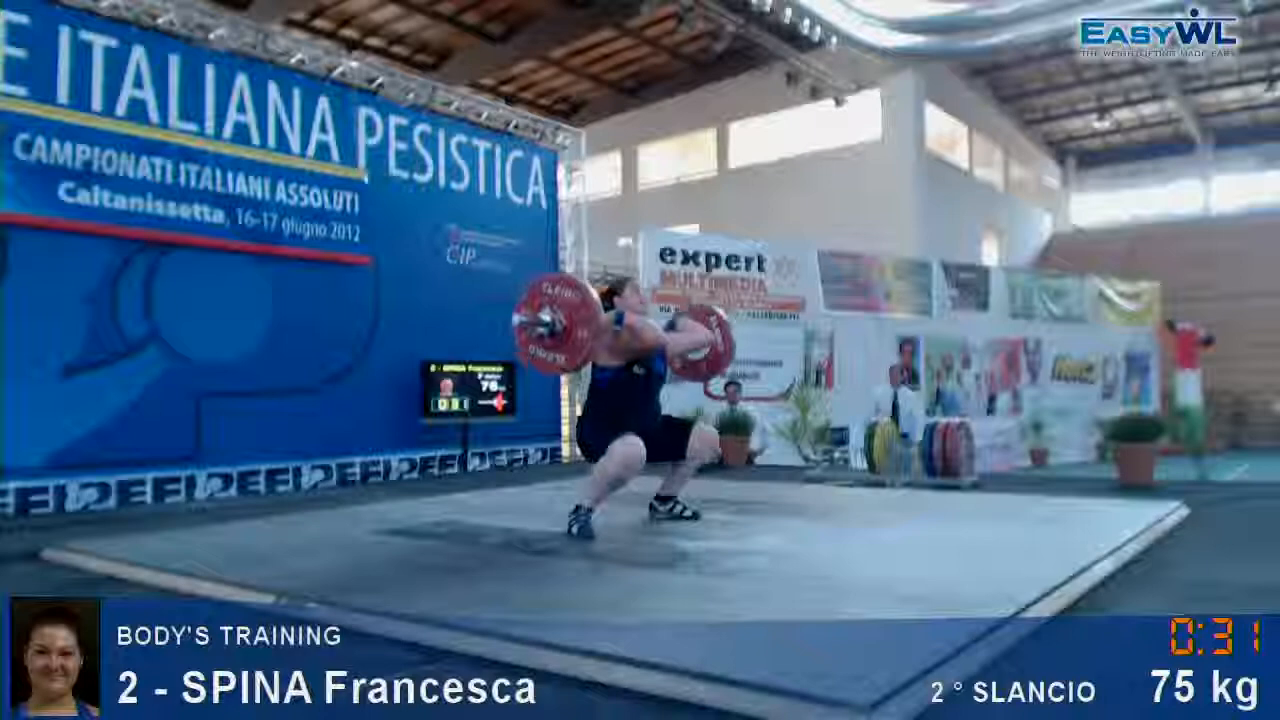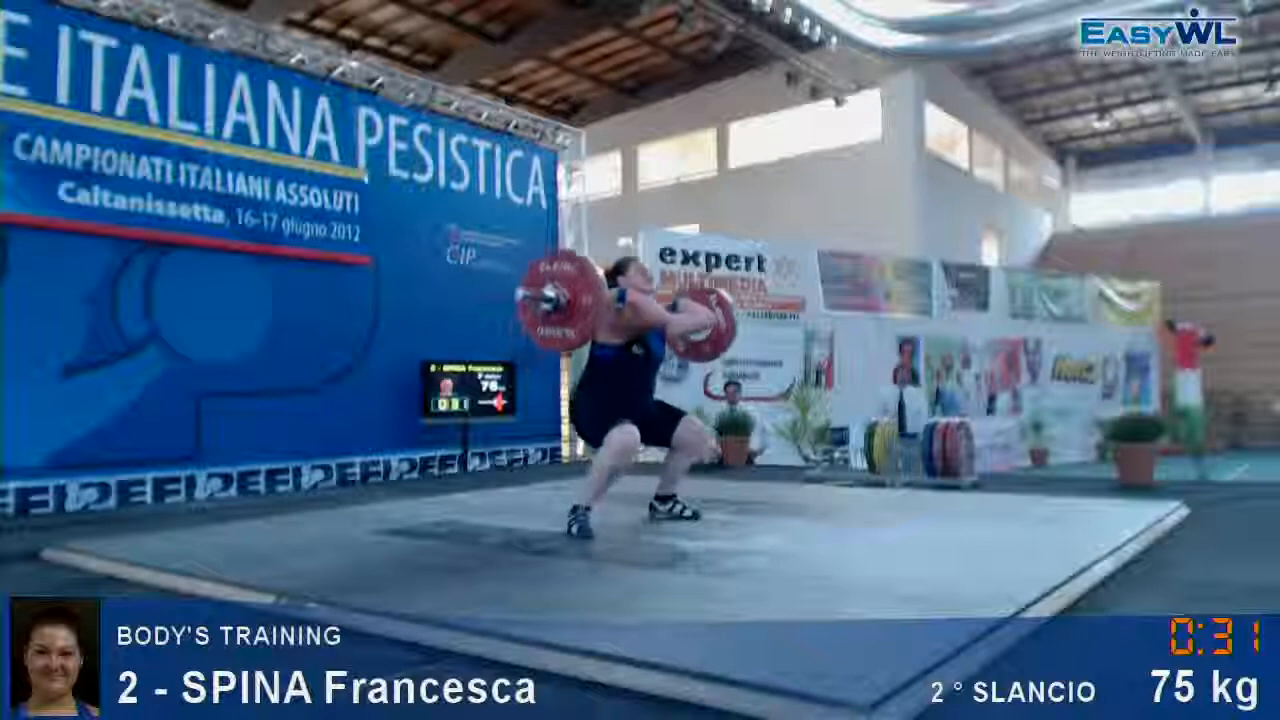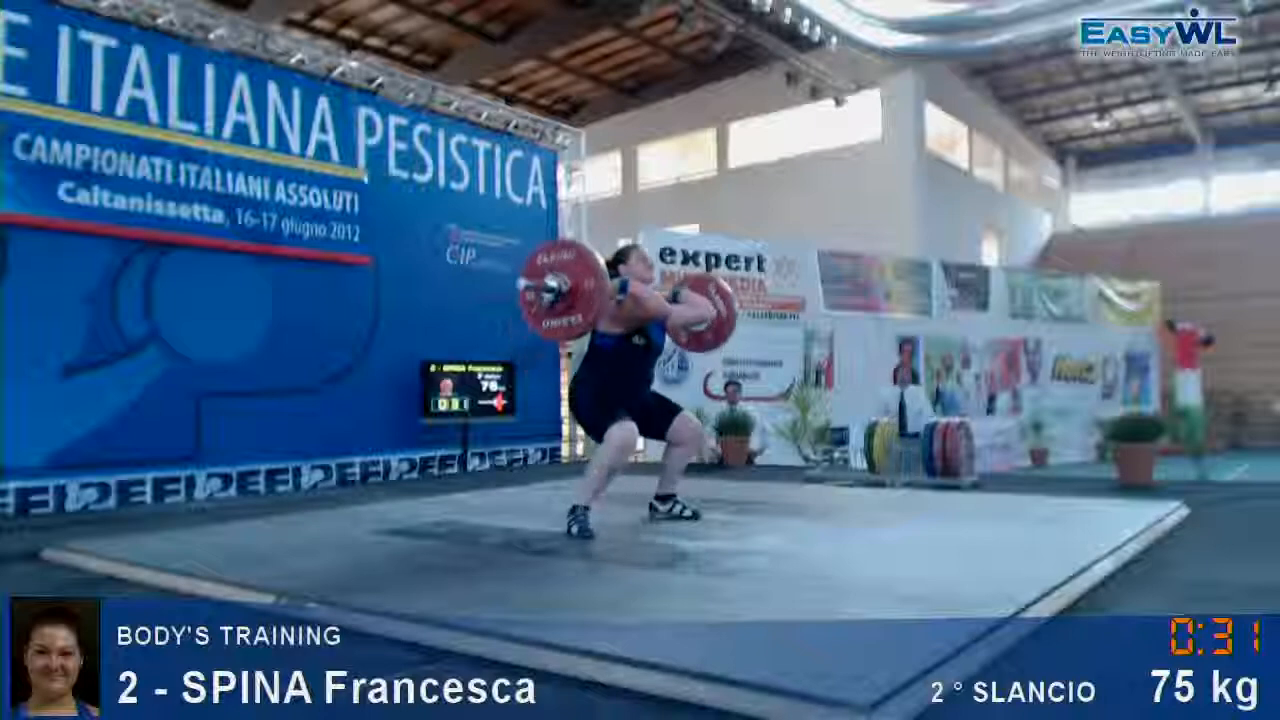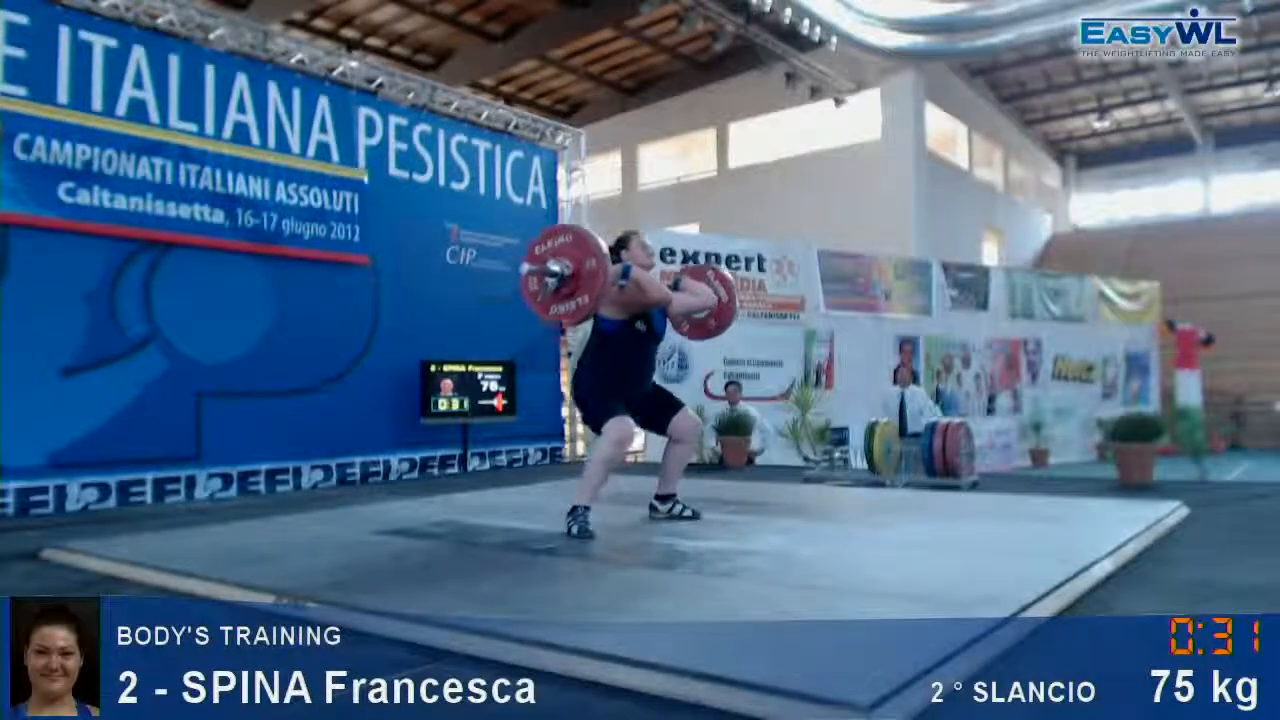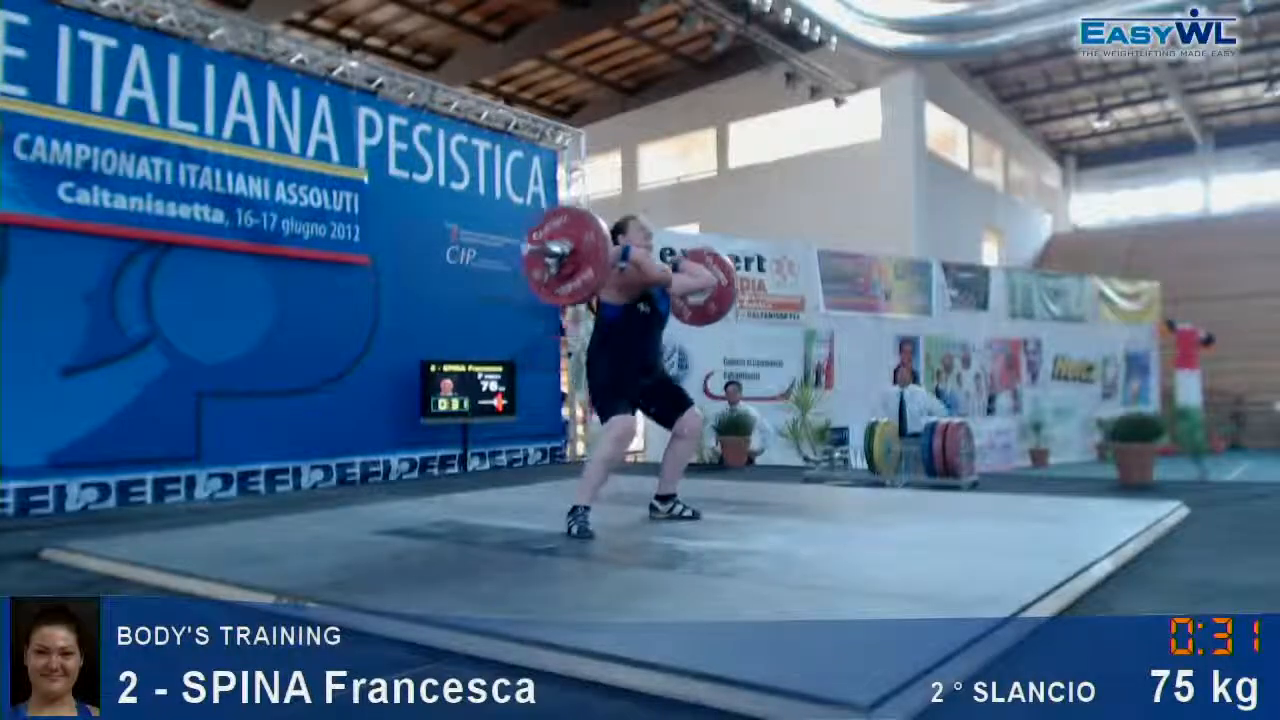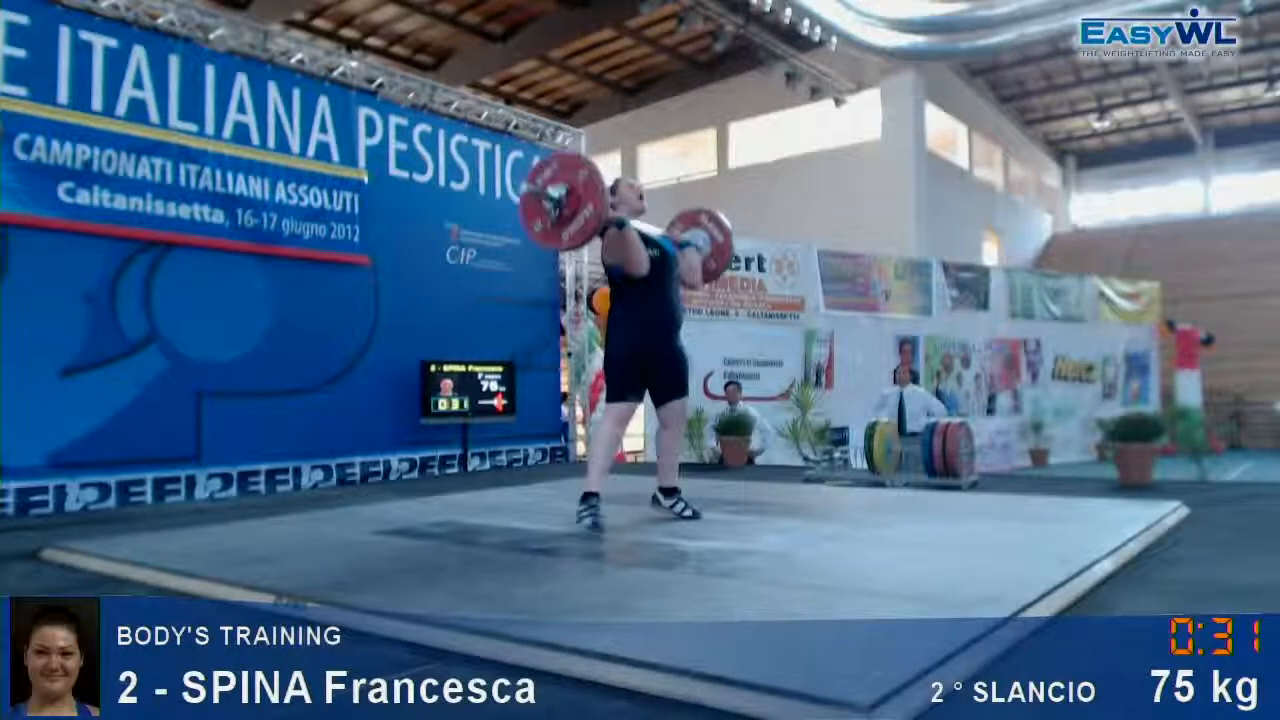
dt=0.2s
person 1, frame 1
left shoulder: (655, 340)
right shoulder: (613, 340)
left elbow: (704, 337)
right elbow: (653, 338)
left wrist: (677, 322)
right wrist: (617, 317)
right hip: (601, 432)
left knee: (708, 440)
right knee: (631, 453)
left ankle: (664, 501)
right ankle: (582, 511)
person 1, frame 2
left shoulder: (656, 323)
right shoulder: (616, 317)
left elbow: (706, 318)
right elbow: (655, 317)
left wrist: (678, 303)
right wrist: (621, 295)
left hip: (637, 409)
right hip: (595, 409)
left knee: (699, 436)
right knee: (626, 440)
left ankle: (663, 500)
right ankle: (580, 510)
person 1, frame 3
left shoulder: (656, 307)
right shoulder: (618, 307)
left elbow: (706, 312)
right elbow: (659, 309)
left wrist: (679, 293)
right wrist: (622, 286)
left hip: (634, 397)
right hip: (595, 397)
left knee: (690, 431)
right knee: (624, 437)
left ankle: (663, 500)
right ankle: (579, 511)
person 1, frame 4
left shoulder: (655, 294)
right shoulder: (619, 292)
left elbow: (708, 299)
right elbow: (659, 296)
left wrist: (680, 281)
right wrist: (624, 271)
left hip: (637, 387)
right hip: (598, 385)
left knee: (689, 427)
right knee: (620, 433)
left ankle: (664, 500)
right ankle: (579, 511)
person 1, frame 5
left shoulder: (658, 281)
right shoulder: (622, 275)
left elbow: (709, 281)
right elbow: (659, 274)
left wrist: (680, 264)
right wrist: (625, 254)
left hip: (649, 373)
right hip: (611, 374)
left knee: (691, 424)
right knee: (621, 430)
left ankle: (664, 500)
right ankle: (579, 511)
person 1, frame 6
left shoulder: (659, 241)
right shoulder: (617, 236)
left elbow: (692, 280)
right elbow: (639, 267)
left wrist: (689, 244)
right wrist: (618, 222)
left hip: (665, 345)
right hip: (630, 340)
left knee: (674, 417)
right knee: (618, 413)
left ankle: (667, 492)
right ankle: (590, 498)
